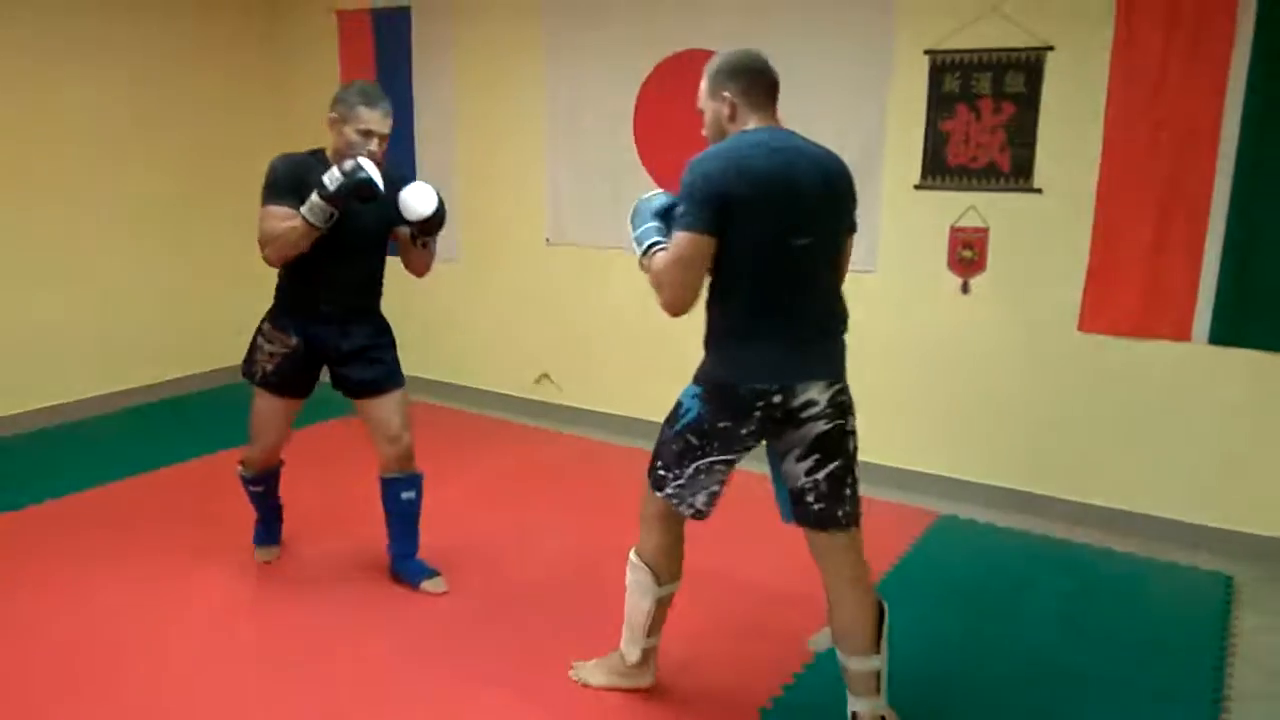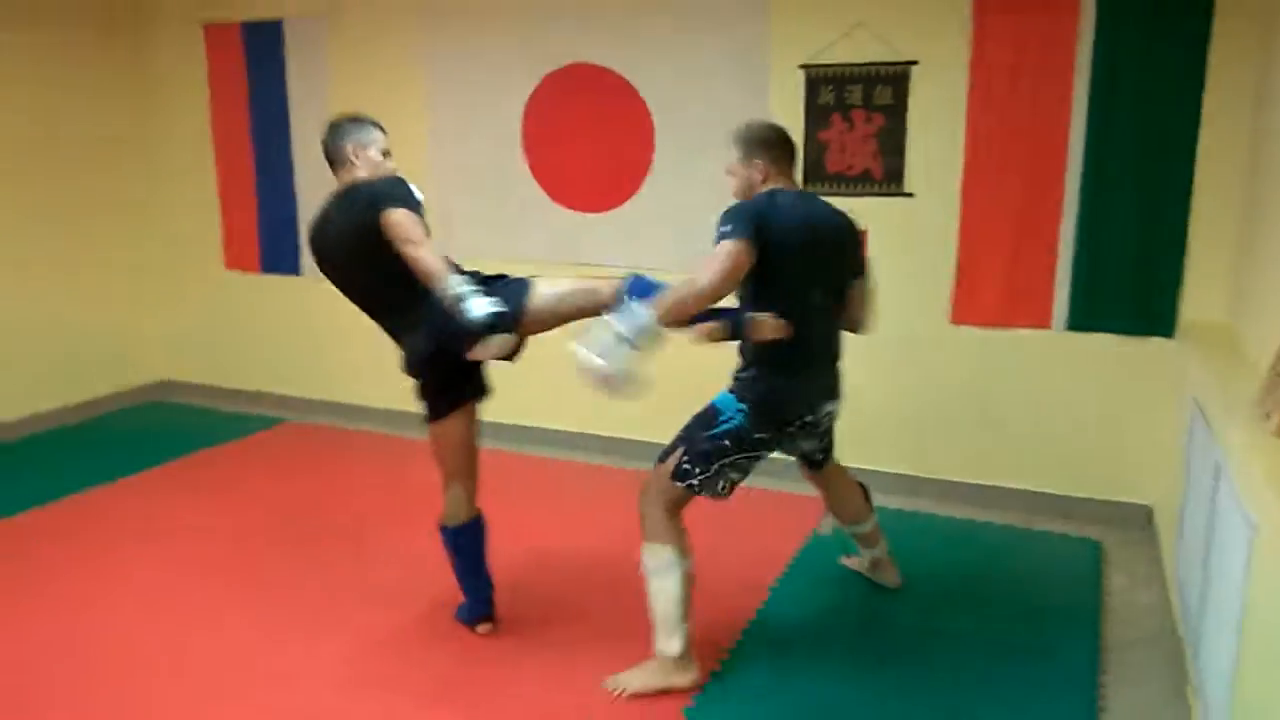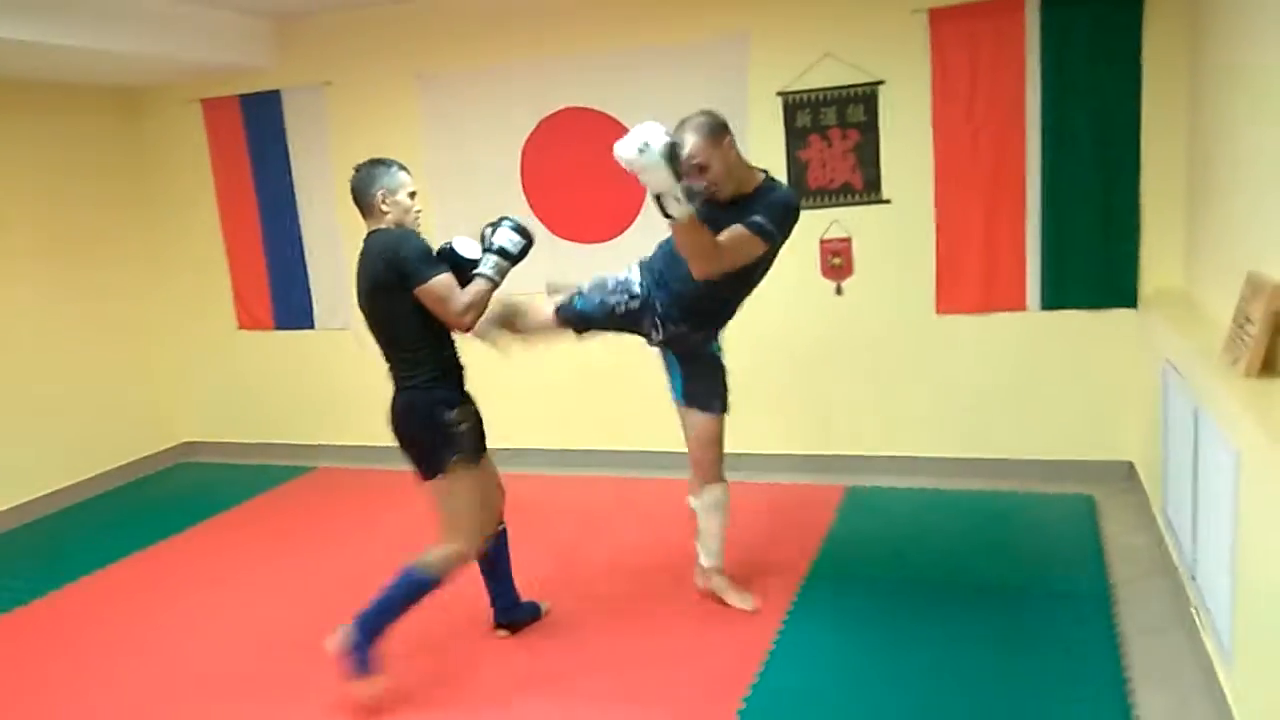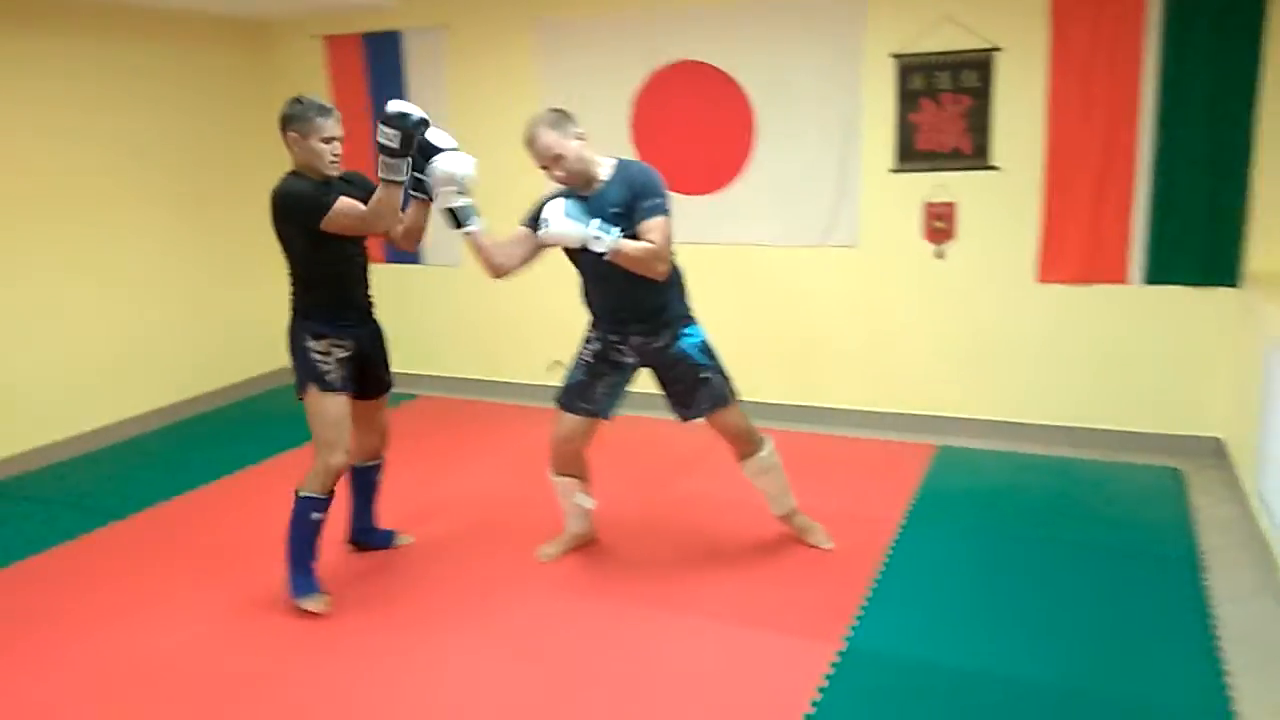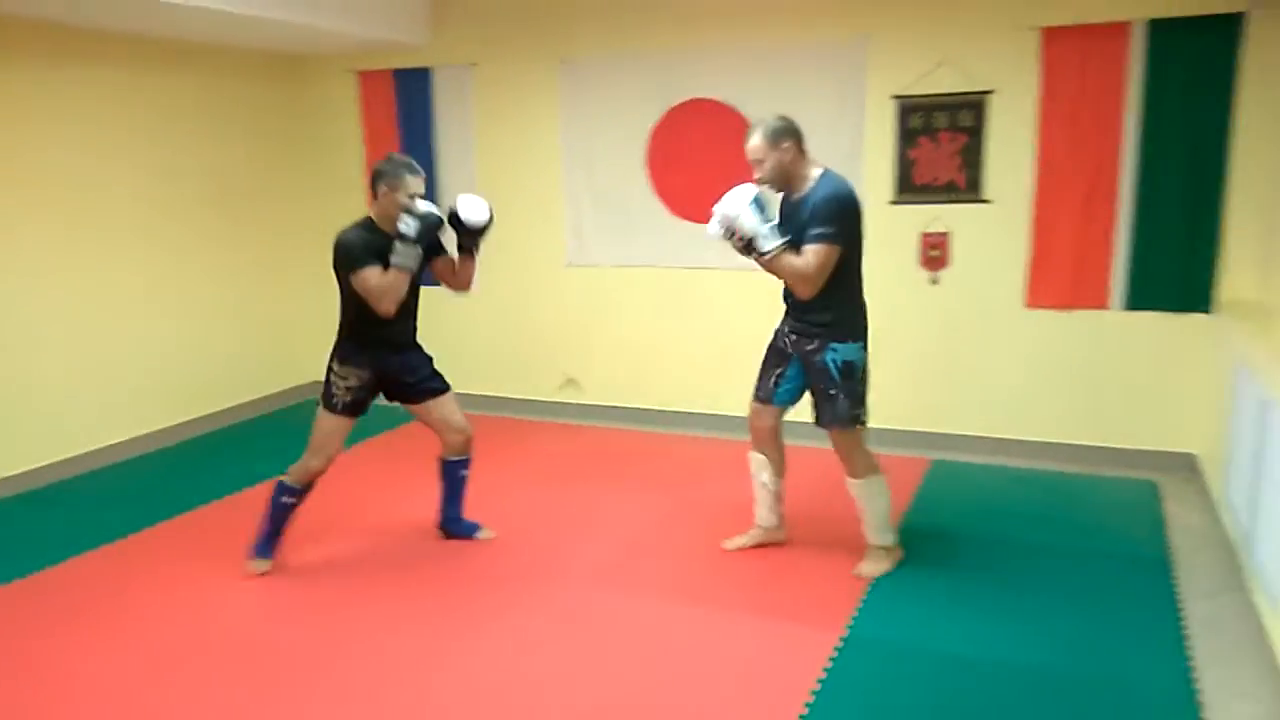
dt=1s
person 1, frame 1
left shoulder: (714, 168)
right shoulder: (833, 170)
left elbow: (676, 297)
left wrist: (651, 233)
left hip: (735, 380)
right hip: (819, 380)
left knee: (661, 510)
right knee: (838, 545)
left ankle: (635, 662)
person 1, frame 2
left shoulder: (753, 213)
right shoulder: (843, 226)
left elbow: (712, 284)
right elbow: (853, 316)
left wrist: (633, 322)
left hip: (763, 395)
right hip: (821, 390)
left knee: (657, 498)
right knee: (823, 470)
left ankle: (672, 657)
right ankle: (877, 560)
person 1, frame 3
left shoulder: (777, 203)
right shoulder: (703, 181)
left elbow: (707, 263)
left wrist: (669, 192)
left hip: (693, 331)
right hip: (646, 288)
left knee: (706, 452)
right knee: (542, 317)
left ankle: (711, 570)
right ankle: (492, 316)
person 1, frame 4
left shoulder: (638, 179)
right shoulder: (554, 206)
left elbow: (657, 262)
right elbow: (500, 263)
left wrist: (591, 236)
right wrist: (459, 212)
left hip: (668, 329)
right hip: (608, 335)
left knee: (736, 429)
right knee: (564, 440)
left ankle: (791, 515)
right ankle: (578, 528)
person 1, frame 5
left shoulder: (831, 198)
right shoulder: (794, 197)
left elbow: (808, 281)
right wrist: (746, 242)
left hip: (838, 338)
right hip: (797, 328)
left knee: (847, 443)
right knee: (762, 421)
left ankle: (885, 544)
right ankle: (768, 524)
person 2, frame 1
left shoulder: (389, 185)
right shoulder: (291, 171)
left elbow: (418, 266)
right elbow: (273, 251)
left wrist: (427, 231)
right wrist: (327, 200)
left hip: (363, 329)
right hip: (294, 326)
left knee: (399, 446)
right knee: (263, 450)
left ankle: (405, 558)
right ankle: (268, 524)
person 2, frame 2
left shoulder: (320, 233)
right shoulder: (380, 193)
right elbow: (414, 246)
right wrist: (470, 300)
left hip: (425, 348)
right hip: (463, 314)
left knee: (457, 484)
right knee: (608, 291)
left ankle: (477, 605)
right ankle: (730, 320)
person 2, frame 3
left shoulder: (382, 254)
right shoulder: (402, 247)
right elbow: (460, 314)
left wrist: (463, 265)
right wrist: (495, 261)
left hip: (434, 398)
right hip: (433, 405)
left knee: (491, 500)
right knee: (465, 542)
left ankle: (509, 609)
right ankle: (361, 636)
person 2, frame 4
left shoulder: (352, 184)
right shoulder: (293, 194)
left elbow: (405, 237)
right elbow: (375, 222)
left wrist: (422, 180)
right wrist: (394, 159)
left hip: (360, 327)
right hip: (320, 336)
left knee: (374, 437)
right knee: (333, 457)
left ankle: (363, 529)
right ankle: (300, 573)
person 2, frame 5
left shoulder: (415, 231)
right shoulder: (352, 241)
left elbow: (461, 283)
right elbow: (384, 304)
left wrist: (469, 243)
right wrist: (406, 244)
left hip: (403, 354)
right hip: (356, 360)
left knee: (460, 434)
right knee: (315, 462)
left ankle: (452, 520)
right ankle: (266, 542)
